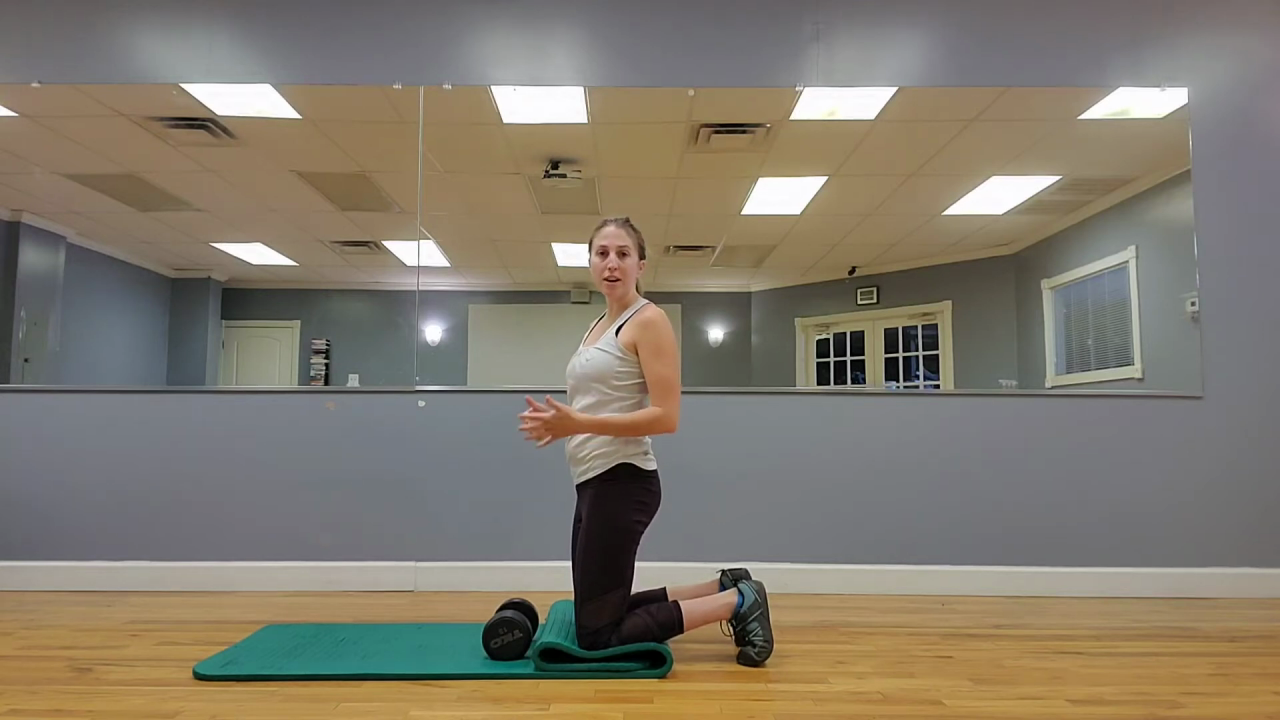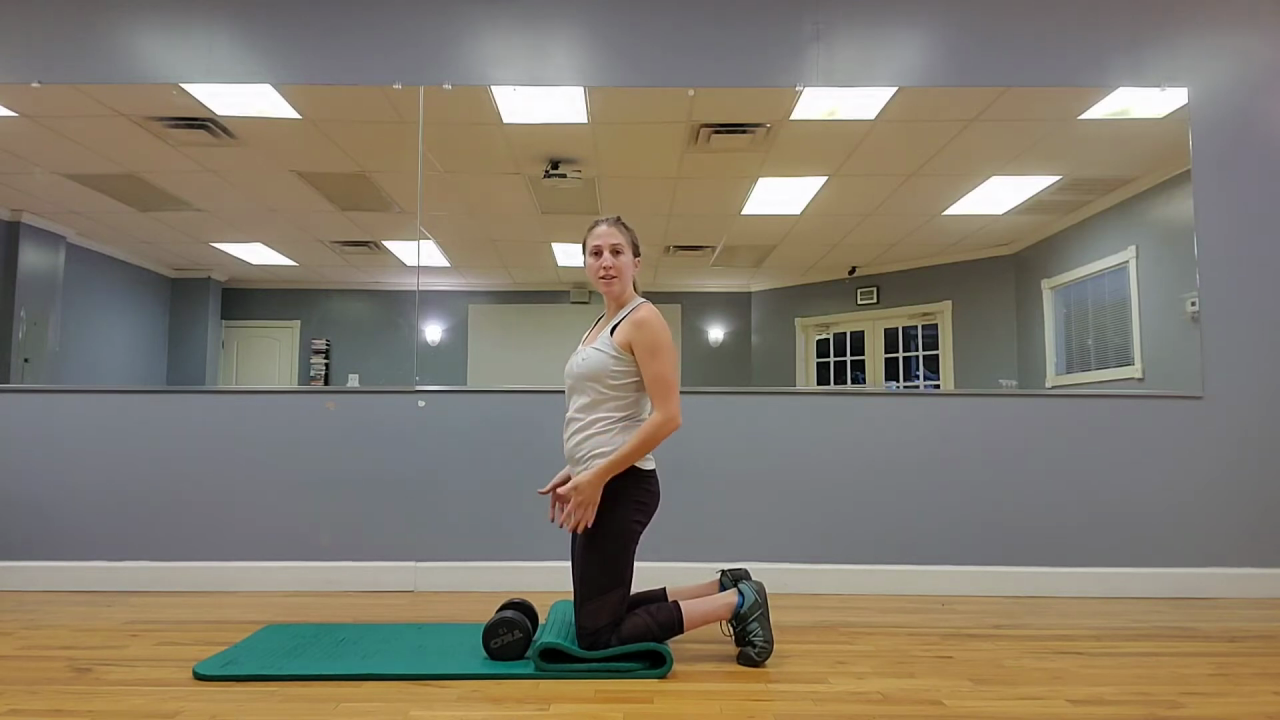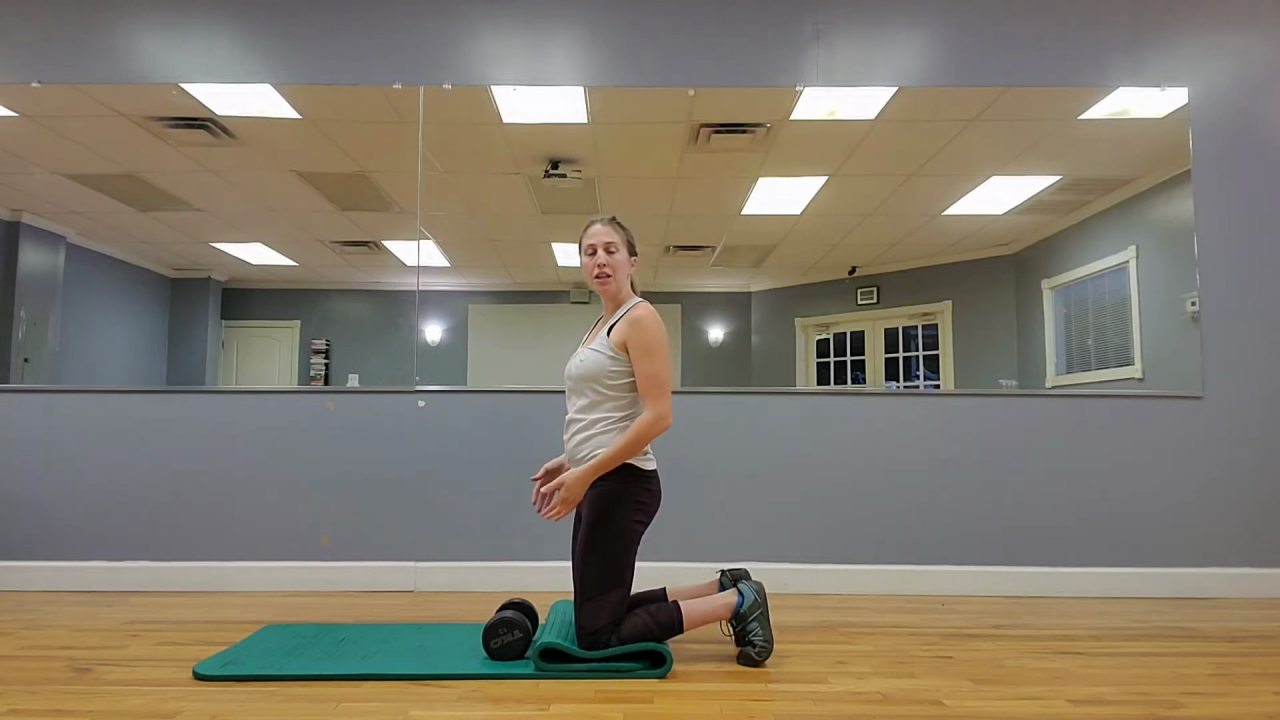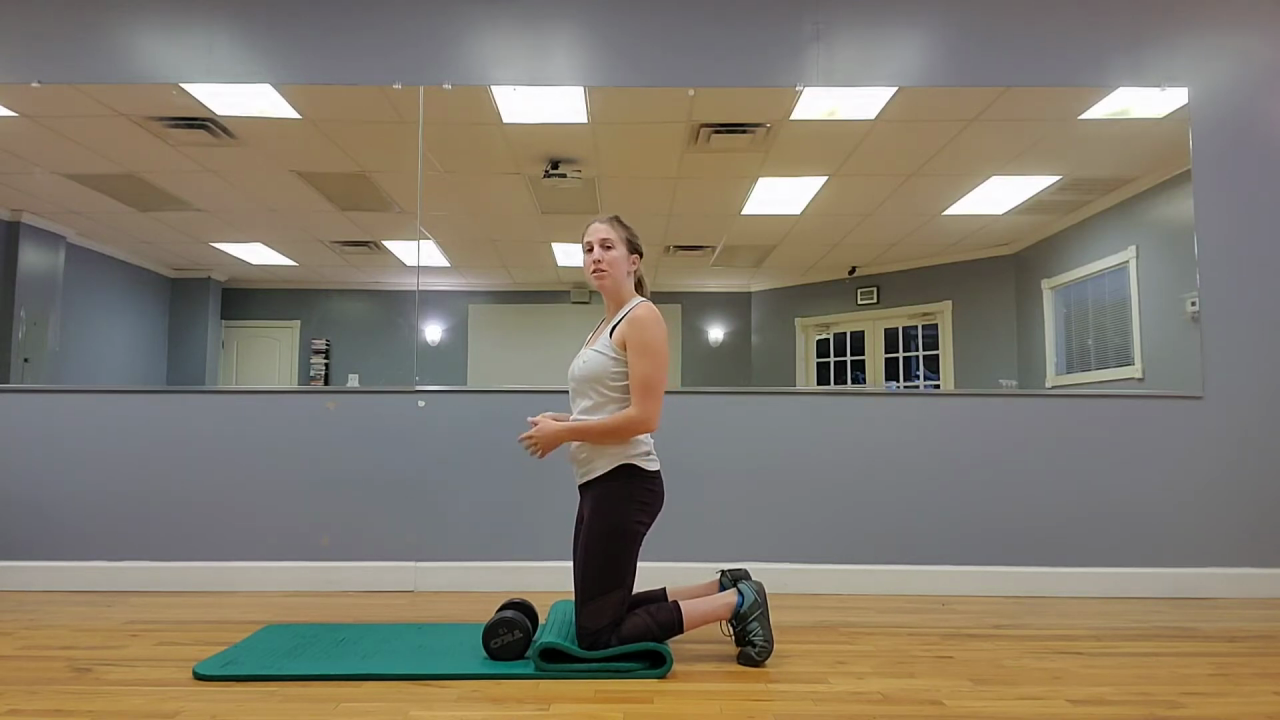
dt=0.4s
person 1, frame 1
left shoulder: (648, 321)
right shoulder: (598, 326)
left elbow: (666, 417)
left wrist: (580, 423)
right wrist: (560, 421)
left hip: (621, 484)
right hip: (595, 484)
left knee: (597, 634)
right knee: (602, 614)
left ankle: (737, 602)
right ankle: (724, 589)
person 1, frame 2
left shoulder: (644, 320)
right shoulder: (600, 326)
left elbow: (667, 417)
left wrist: (598, 475)
right wrist: (576, 473)
left hip: (620, 487)
right hip: (598, 485)
left knee: (597, 635)
right knee: (602, 615)
left ankle: (737, 602)
right ankle: (724, 588)
person 1, frame 3
left shoulder: (640, 318)
right shoulder: (601, 325)
left elbow: (657, 416)
left wrist: (584, 474)
right wrist: (567, 462)
left hip: (620, 485)
right hip: (601, 484)
left knee: (598, 634)
right knee: (603, 615)
left ankle: (736, 601)
right ankle: (724, 588)
person 1, frame 4
left shoulder: (641, 317)
right shoulder: (605, 325)
left elbow: (644, 418)
left wrist: (562, 434)
right wrist: (561, 424)
left hip: (624, 484)
right hip: (601, 485)
left knee: (598, 634)
right knee: (603, 615)
left ankle: (736, 603)
right ankle: (725, 589)
